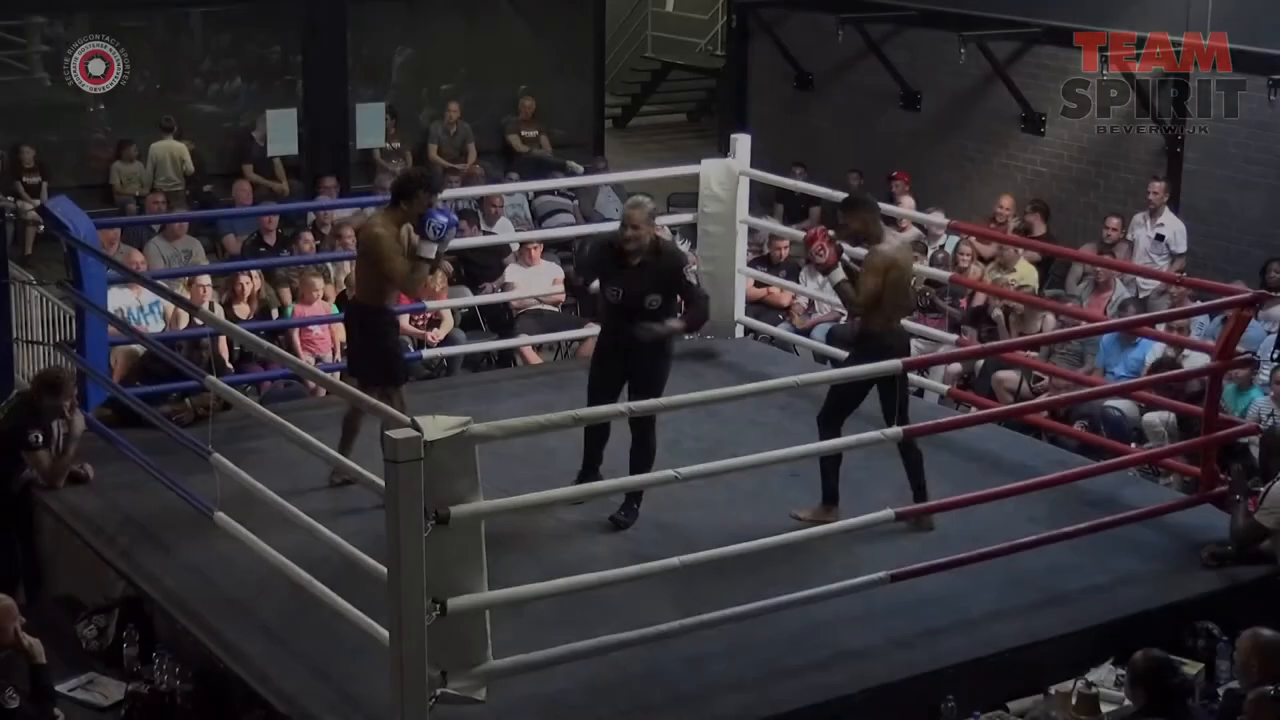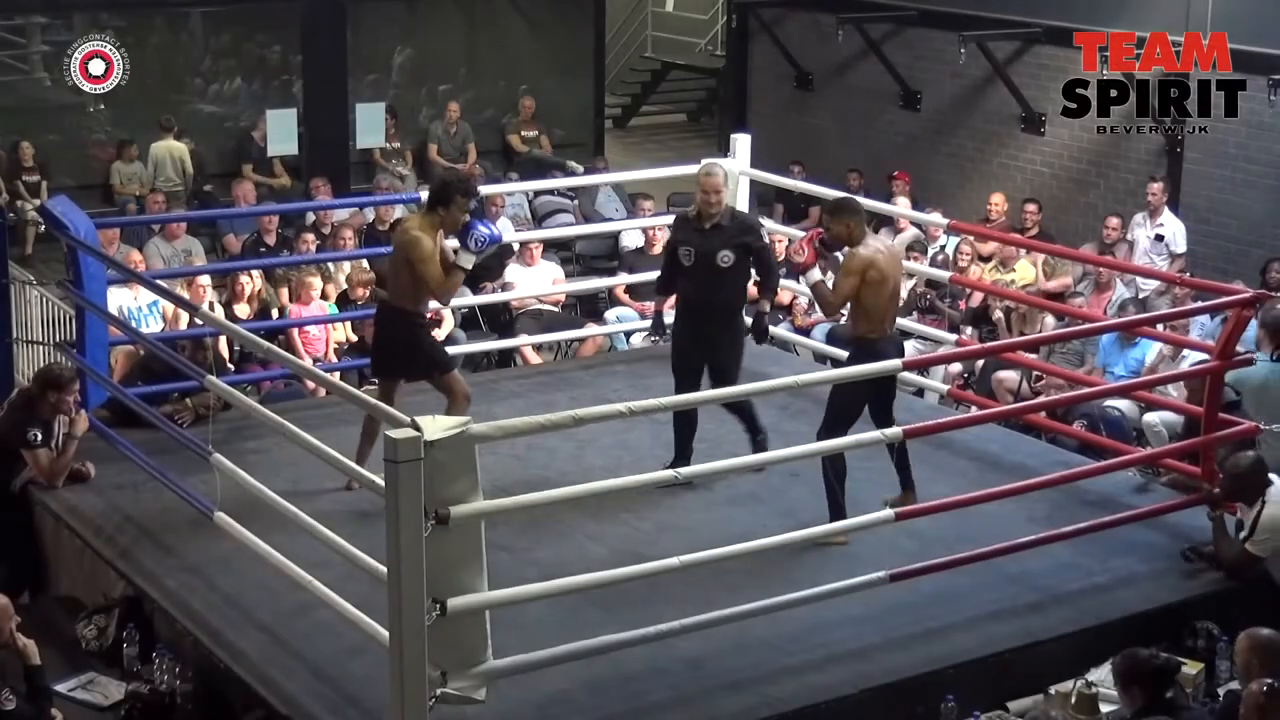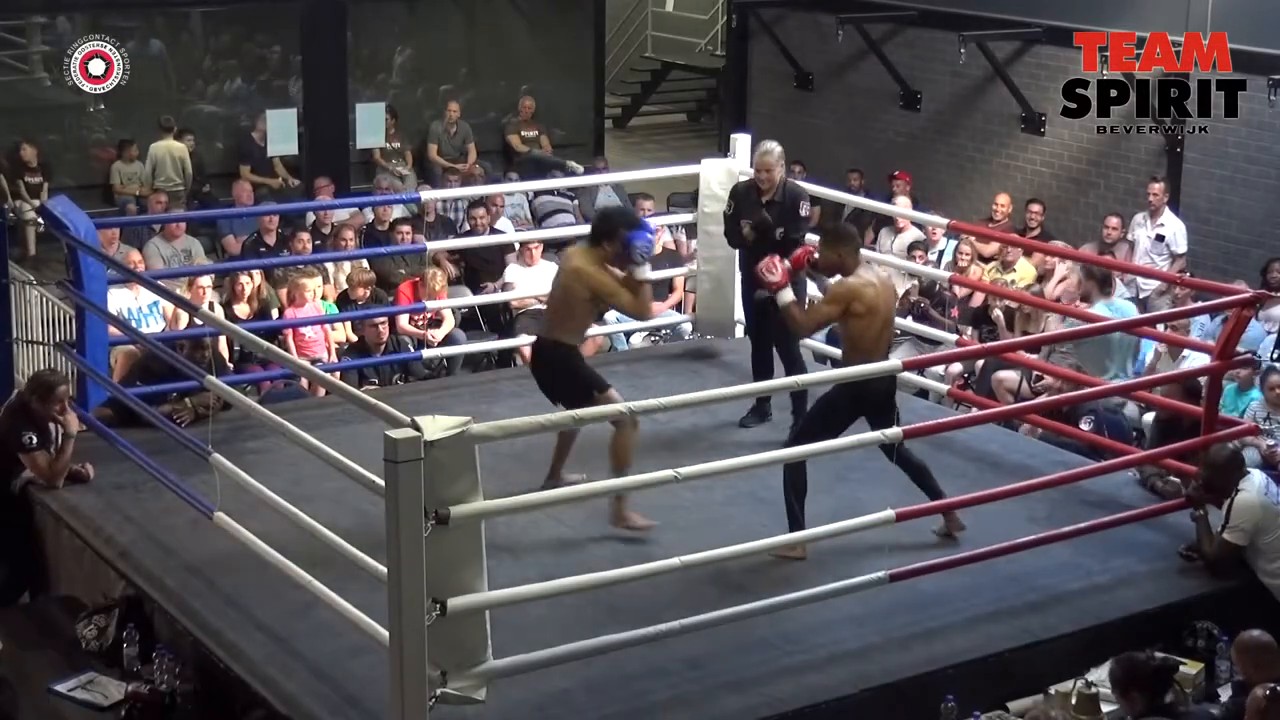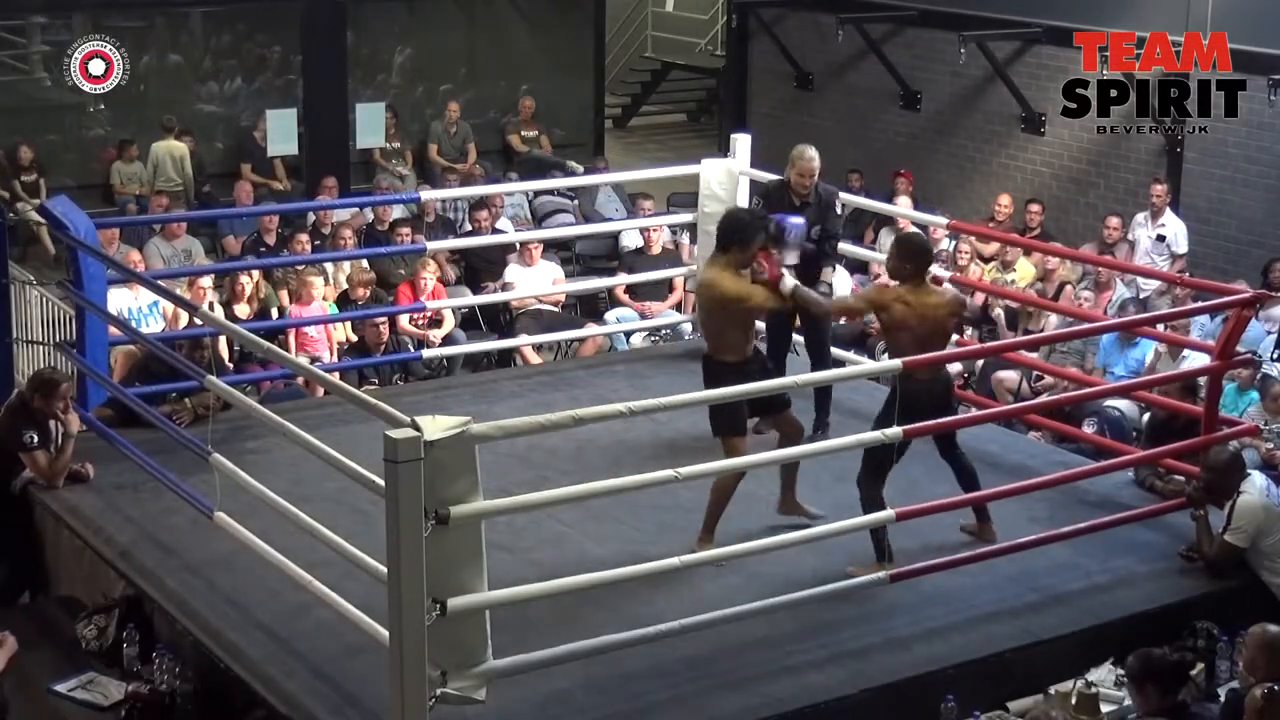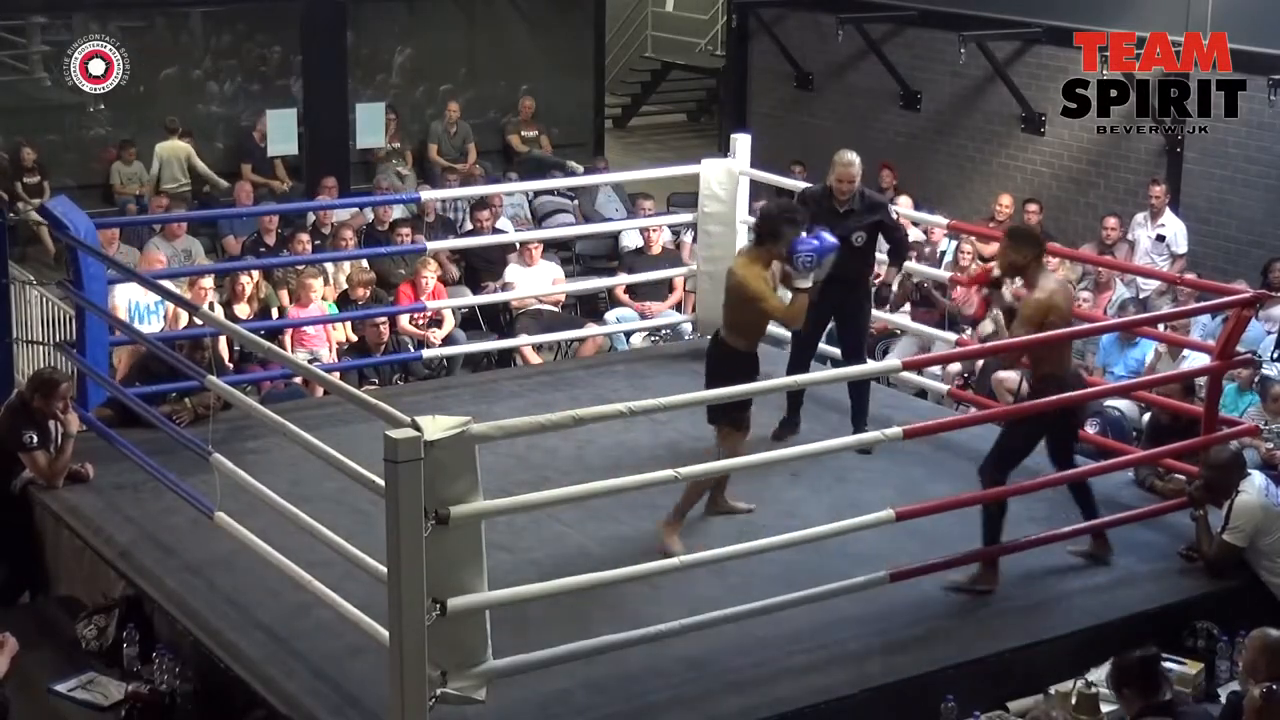
dt=1s
person 1, frame 1
left shoulder: (880, 257)
right shoulder: (899, 246)
left elbow: (856, 306)
left wrist: (832, 268)
right wrist: (838, 255)
left hip: (873, 346)
right hip: (896, 341)
left knee: (829, 421)
right knee: (900, 425)
left ankle: (828, 507)
right ankle: (922, 508)
person 1, frame 2
left shoulder: (860, 257)
right shoulder: (886, 247)
left elbow: (831, 305)
left wrist: (808, 269)
right wrist: (829, 252)
left hip: (868, 352)
right hip: (891, 345)
left knee: (830, 435)
right knee: (885, 420)
left ankle: (837, 526)
right ankle: (908, 492)
person 1, frame 3
left shoulder: (847, 288)
right shoulder: (881, 278)
left elbow: (803, 326)
left wrist: (780, 288)
right wrist: (814, 271)
left hip: (856, 383)
right hip: (884, 379)
left knee: (796, 451)
right knee: (896, 449)
left ankle: (794, 541)
right ankle: (950, 517)
person 1, frame 4
left shoulder: (885, 297)
right shoulder: (951, 298)
left elbow: (832, 309)
left hip: (909, 394)
right hip: (941, 384)
left knee: (870, 479)
right knee: (953, 452)
left ankle: (883, 561)
right ankle: (984, 524)
person 1, frame 5
left shoulder: (1039, 299)
right shoulder: (1055, 282)
left elbow: (1008, 356)
right elbow: (1022, 321)
right wrist: (998, 297)
left hip: (1049, 393)
right hip: (1069, 385)
left knee: (993, 472)
right knee: (1065, 465)
left ankle: (988, 570)
right ankle: (1099, 543)
person 2, frame 1
left shoulder: (402, 226)
right shoulder: (379, 233)
left elbow: (420, 271)
right elbow: (411, 287)
left wrist: (437, 245)
right wrist: (428, 244)
left hip: (369, 315)
right hip: (372, 319)
left knee: (364, 395)
right knee: (395, 403)
left ankle: (340, 468)
person 2, frame 2
left shoulder: (430, 229)
right shoulder: (417, 238)
left elbow: (447, 268)
right elbow: (444, 293)
left wrist: (470, 253)
right wrist: (467, 255)
left hip: (391, 318)
right hip: (406, 324)
left knee: (384, 398)
right knee: (460, 394)
left ankle: (358, 471)
person 2, frame 3
left shoulder: (576, 255)
right shoulder: (594, 275)
left elbow: (621, 288)
right elbow: (642, 311)
left wrist: (634, 271)
right wrist: (642, 269)
left hip: (545, 350)
right hip: (560, 356)
left knee: (577, 410)
right knee: (626, 419)
left ankle: (555, 476)
right ankle: (620, 509)
person 2, frame 4
left shoulder: (730, 268)
right shoulder: (720, 283)
left elbow: (776, 291)
right elbow: (775, 302)
left hip: (751, 360)
right hip: (725, 372)
left knee: (792, 430)
right knee: (738, 461)
left ankle: (788, 499)
right ankle: (704, 540)
person 2, frame 5
left shoulder: (760, 260)
right shoulder: (747, 275)
right elbow: (793, 320)
left wrist: (814, 270)
right wrist: (803, 277)
left hip: (741, 353)
right hip: (729, 360)
left knee: (734, 435)
right knee: (730, 450)
left ankle: (718, 499)
right ankle: (672, 524)
person 3, frame 1
left shoulder: (672, 259)
right shoulder: (608, 249)
left elbow: (699, 311)
right elbow: (578, 277)
left wrist: (667, 328)
right wrist: (587, 284)
left hip: (652, 351)
right hip: (611, 343)
left knee: (641, 423)
right knee: (596, 411)
left ankle: (633, 500)
right ankle: (589, 474)
person 3, frame 2
left shoulder: (745, 225)
right shoulder: (682, 223)
left elbow: (767, 270)
right elbow: (669, 270)
left wrist: (764, 313)
right wrist: (658, 310)
left hip: (726, 322)
right hip: (688, 319)
left knee: (724, 390)
right knee: (684, 390)
left ankle: (758, 438)
right ankle: (681, 460)
person 3, frame 3
left shoulder: (796, 196)
right shoulder: (741, 192)
left elbow: (793, 245)
right elbow: (732, 237)
right wrist: (751, 230)
right hip: (752, 280)
left knee: (788, 348)
right knee: (759, 344)
left ankle: (801, 418)
right ankle: (762, 405)
person 3, frame 4
left shoulder: (829, 197)
right shoulder: (770, 193)
left elbow: (830, 244)
left wrist: (824, 283)
left hip: (815, 283)
left knee: (820, 352)
right knee: (776, 349)
left ankle: (821, 420)
person 3, frame 5
left shoulder: (875, 205)
right shoulder: (810, 198)
left elbow: (900, 244)
left wrist: (887, 283)
left hip: (855, 291)
right hip: (816, 289)
left knee: (855, 359)
right knee: (800, 353)
left ankle: (860, 427)
right ankle: (792, 417)
person 4, frame 1
left shoulder: (35, 403)
right shoulder: (26, 423)
left elbow: (51, 459)
right elbow: (54, 479)
left wrist: (73, 468)
right wrist: (74, 434)
left knee: (31, 556)
person 4, frame 2
left shoulder: (44, 406)
right shoulder: (25, 422)
left elbow: (52, 457)
right elbow: (53, 479)
left wrist: (75, 468)
right wrist: (75, 434)
left knee: (27, 559)
right knee: (19, 563)
person 4, frame 3
left shoulder: (42, 412)
right shoulder: (20, 425)
left elbow: (51, 461)
right elbow: (53, 479)
left wrist: (73, 469)
right wrist: (70, 434)
left knee: (26, 560)
right knee: (21, 566)
person 4, frame 4
left shoulder: (41, 412)
right shoulder: (20, 424)
left elbow: (51, 462)
right elbow: (53, 479)
left wrist: (74, 470)
right wrist: (70, 434)
left knee: (29, 562)
right knee: (23, 568)
person 4, frame 5
left shoulder: (41, 413)
right shoulder: (20, 423)
left elbow: (51, 462)
right elbow: (52, 479)
left wrist: (74, 470)
right wrist: (70, 434)
left knee: (29, 563)
right knee: (23, 568)
